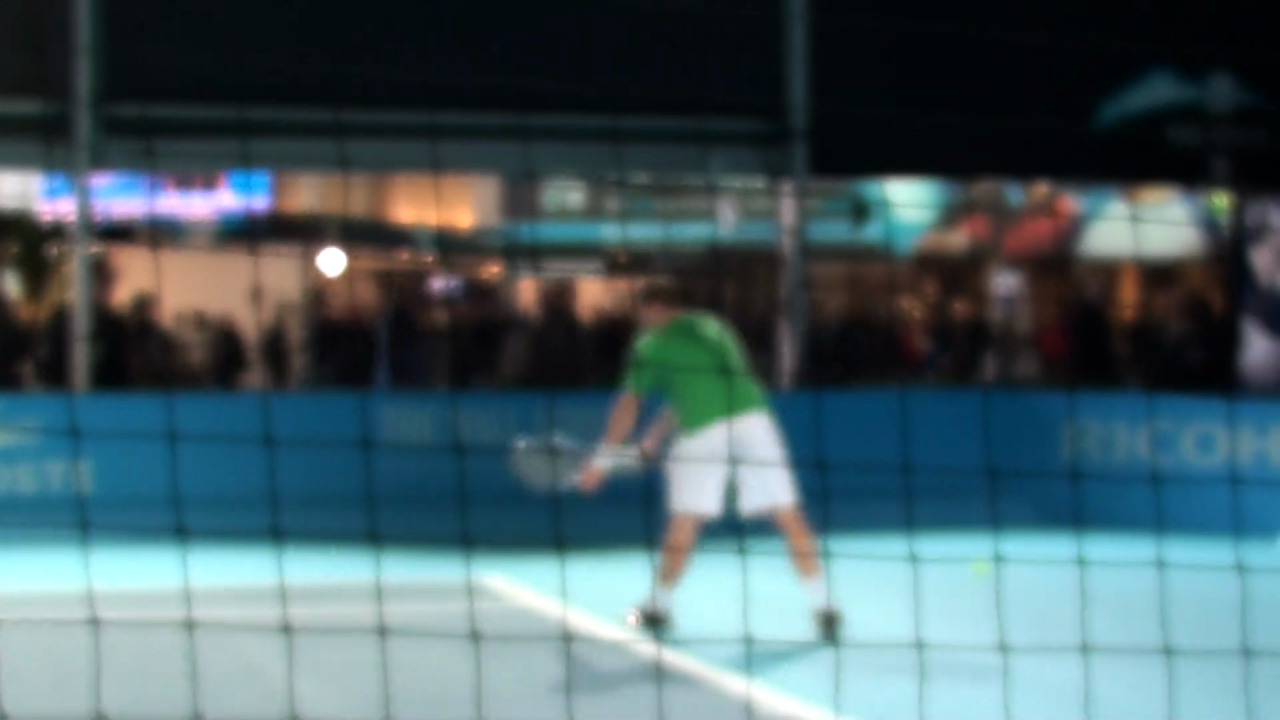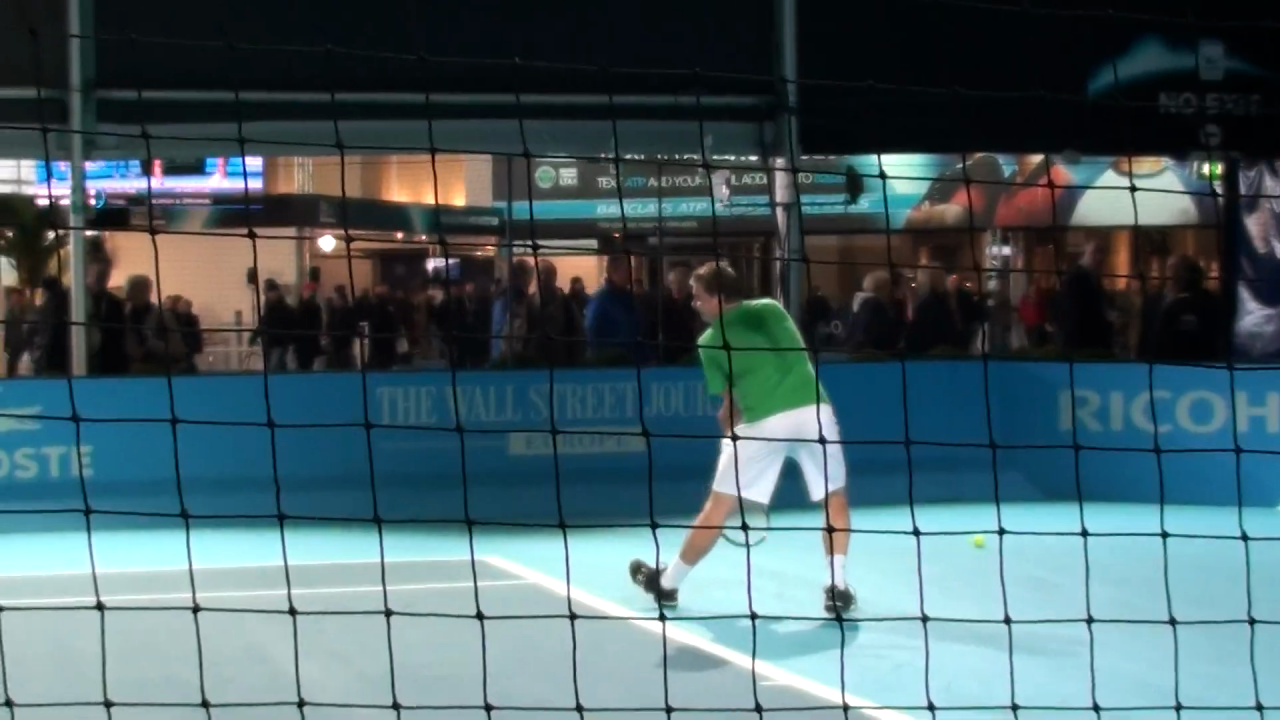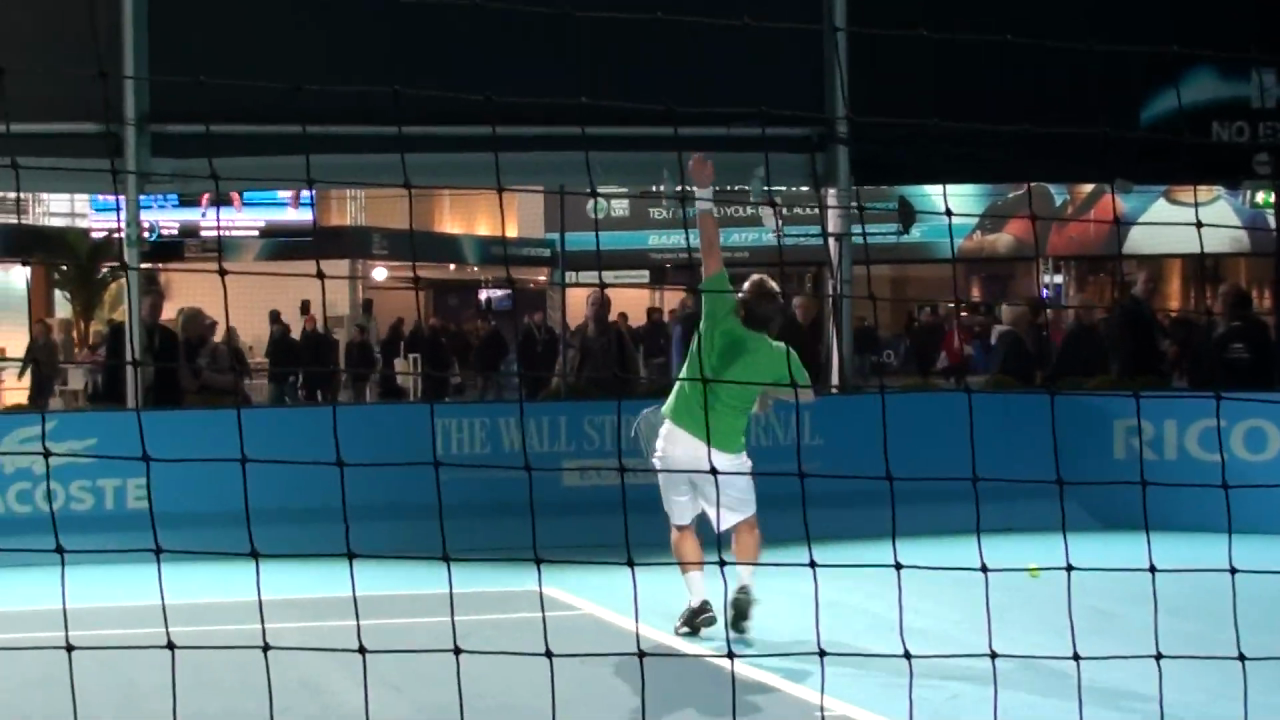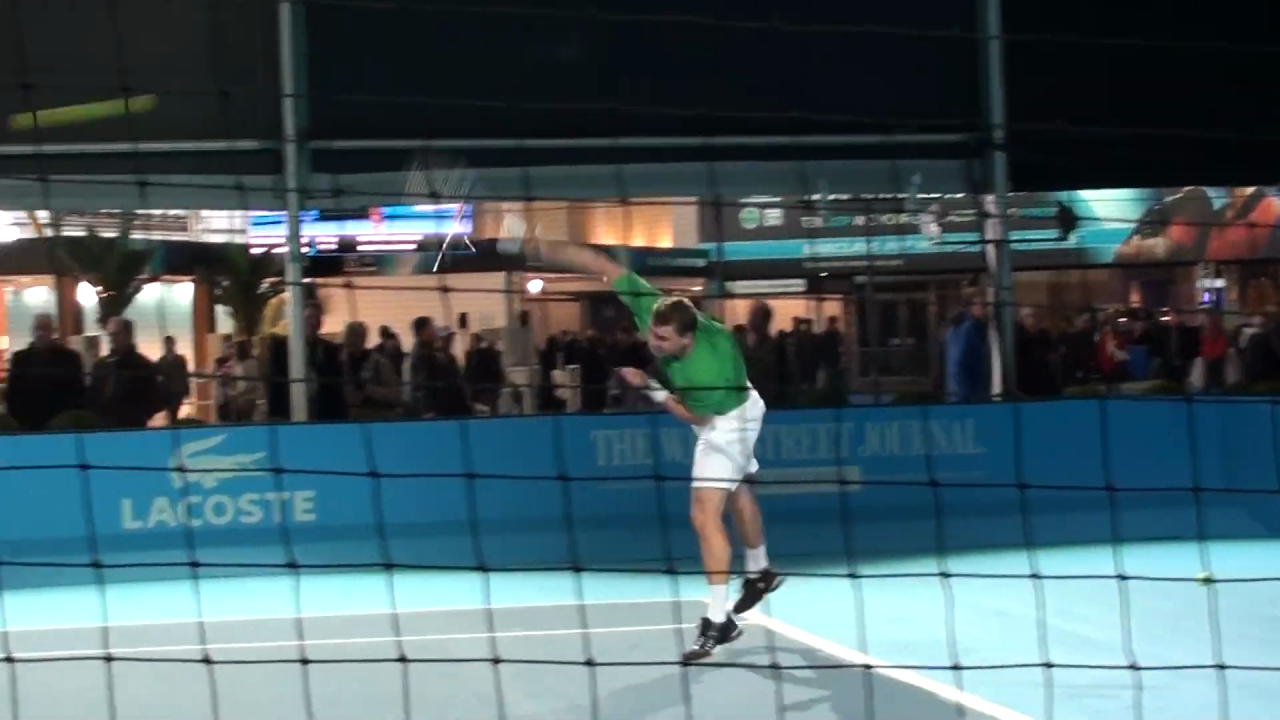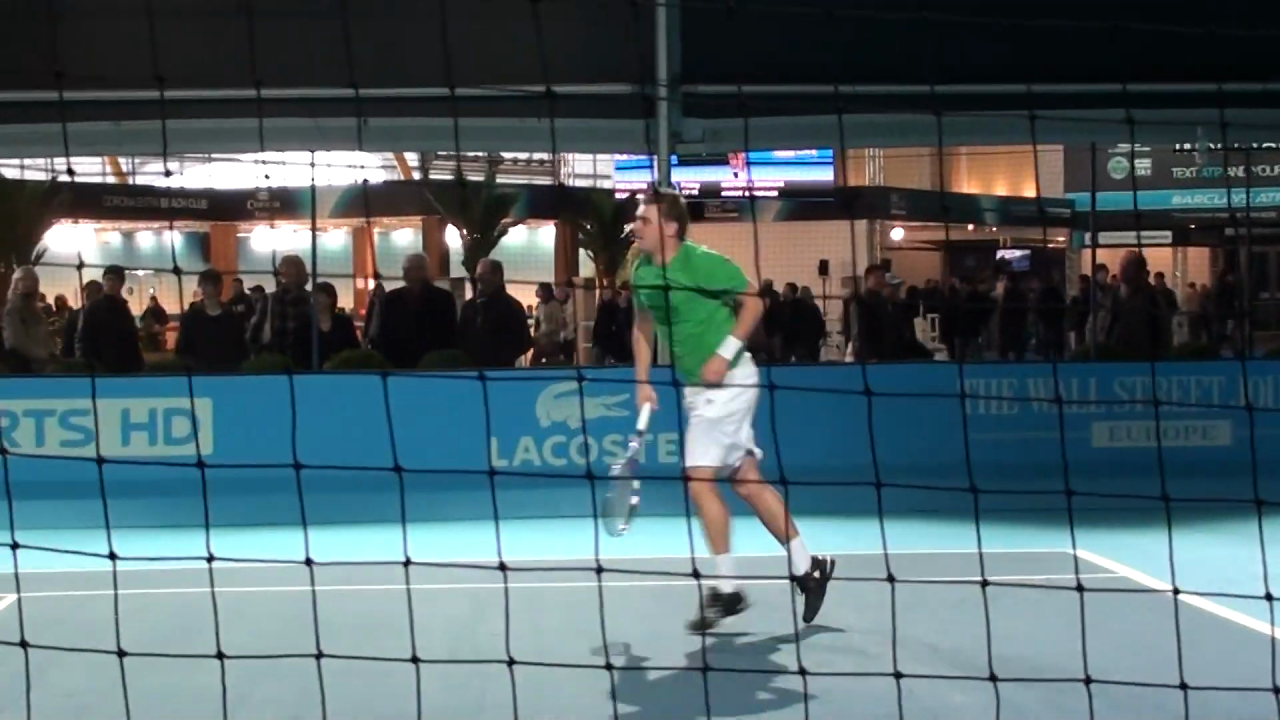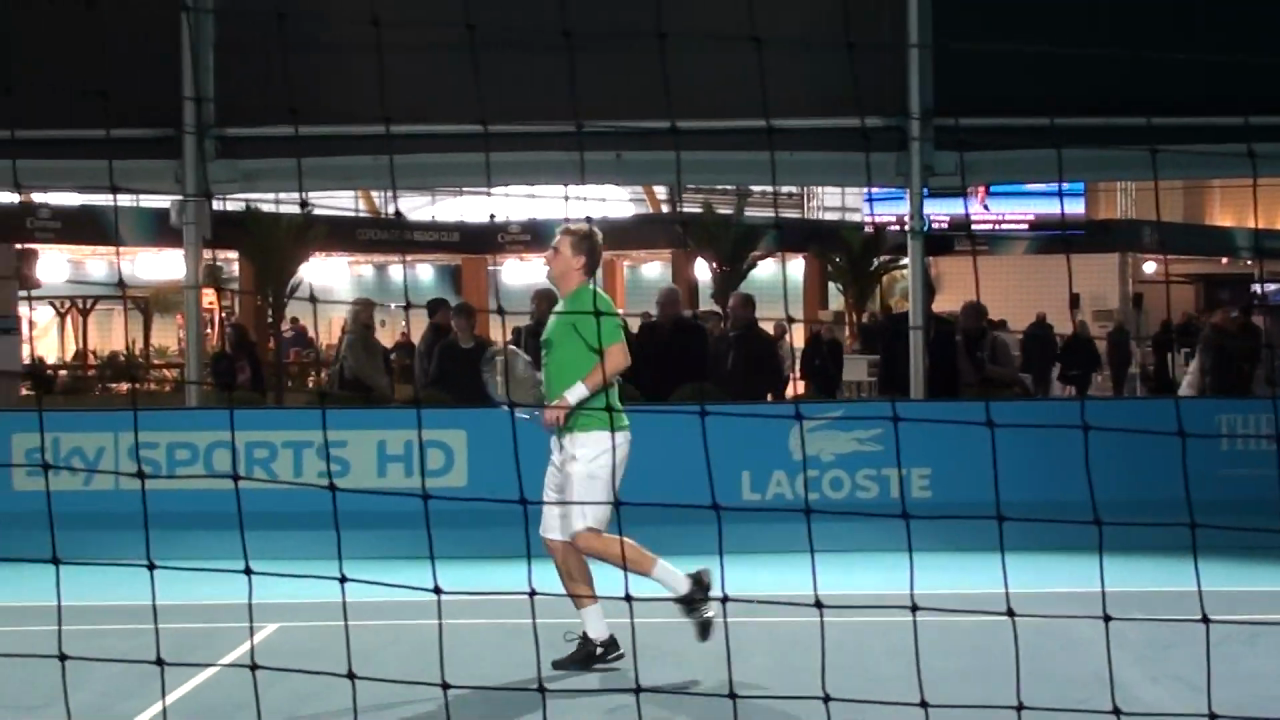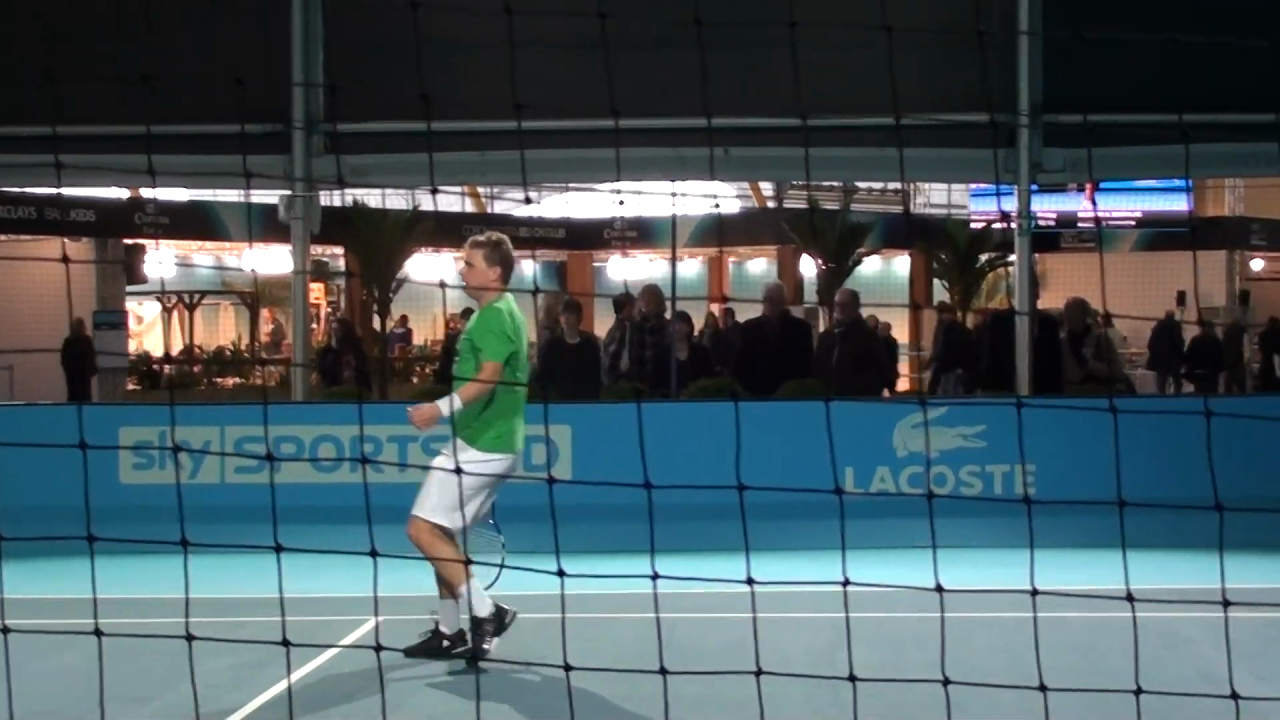
dt=0.7s
person 1, frame 1
left shoulder: (650, 344)
right shoulder: (710, 326)
left elbow: (628, 405)
left wrist: (602, 459)
right wrist: (655, 436)
left hip: (705, 433)
right hip: (752, 420)
left knee: (683, 525)
right knee: (789, 517)
left ankle: (657, 609)
right ankle: (821, 607)
person 1, frame 2
left shoulder: (711, 340)
right shoulder: (773, 310)
left elbow: (730, 405)
left wrist: (735, 436)
left hip: (762, 422)
right hip: (814, 412)
left knee: (719, 506)
right knee: (834, 499)
left ankle: (667, 583)
right ankle: (836, 586)
person 1, frame 3
left shoulder: (720, 316)
right shoulder: (778, 355)
left elbow: (710, 252)
right elbow: (807, 394)
left wrist: (704, 193)
left hip: (676, 442)
right hip: (724, 454)
left knee: (682, 526)
right knee: (746, 526)
left ankle: (697, 603)
right ankle: (742, 590)
person 1, frame 4
left shoulder: (702, 365)
right shoulder: (654, 310)
left elbow: (694, 415)
right elbow: (608, 270)
left wrist: (651, 387)
right wrist: (543, 247)
left hip: (731, 416)
right hip: (721, 414)
left knee: (703, 511)
right knee: (736, 492)
left ankle: (718, 620)
right ankle: (759, 571)
person 1, frame 5
left shoulder: (706, 263)
right shoulder: (642, 271)
left elbow: (754, 303)
right elbow: (643, 328)
left wrist: (725, 353)
right wrist: (643, 382)
left hip: (728, 384)
right hip: (697, 390)
left knee: (699, 483)
right knee: (749, 482)
left ankle: (725, 588)
right ankle: (806, 568)
person 1, frame 6
left shoulder: (588, 301)
right shoulder: (563, 310)
left elbow: (618, 358)
left wrist: (569, 398)
left hip: (593, 436)
right hip: (571, 439)
left knee: (587, 538)
right knee: (557, 542)
left ankle: (686, 587)
right ankle: (599, 639)
person 1, frame 7
left shoulder: (492, 316)
right shoulder: (505, 312)
left elbow: (487, 377)
left wrist: (441, 409)
left hip: (479, 446)
right hip: (492, 443)
left knee: (421, 528)
right knee: (443, 533)
left ankle: (485, 611)
right ankle: (449, 633)
